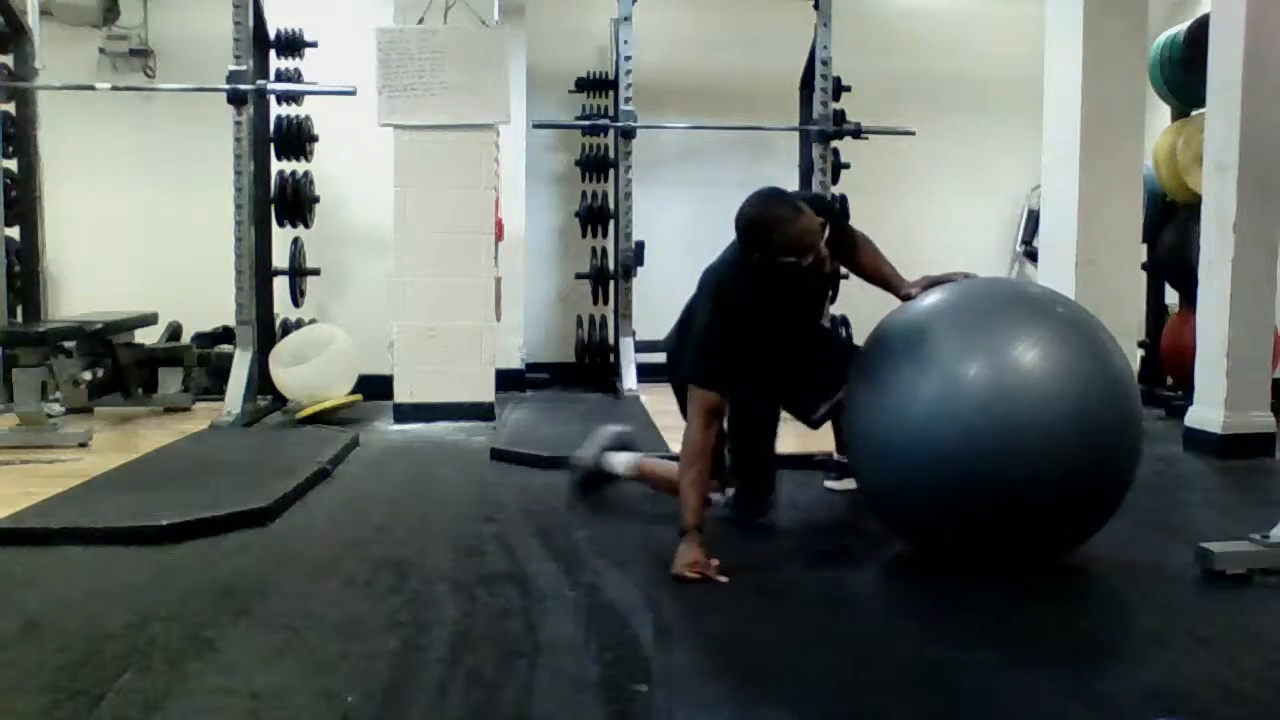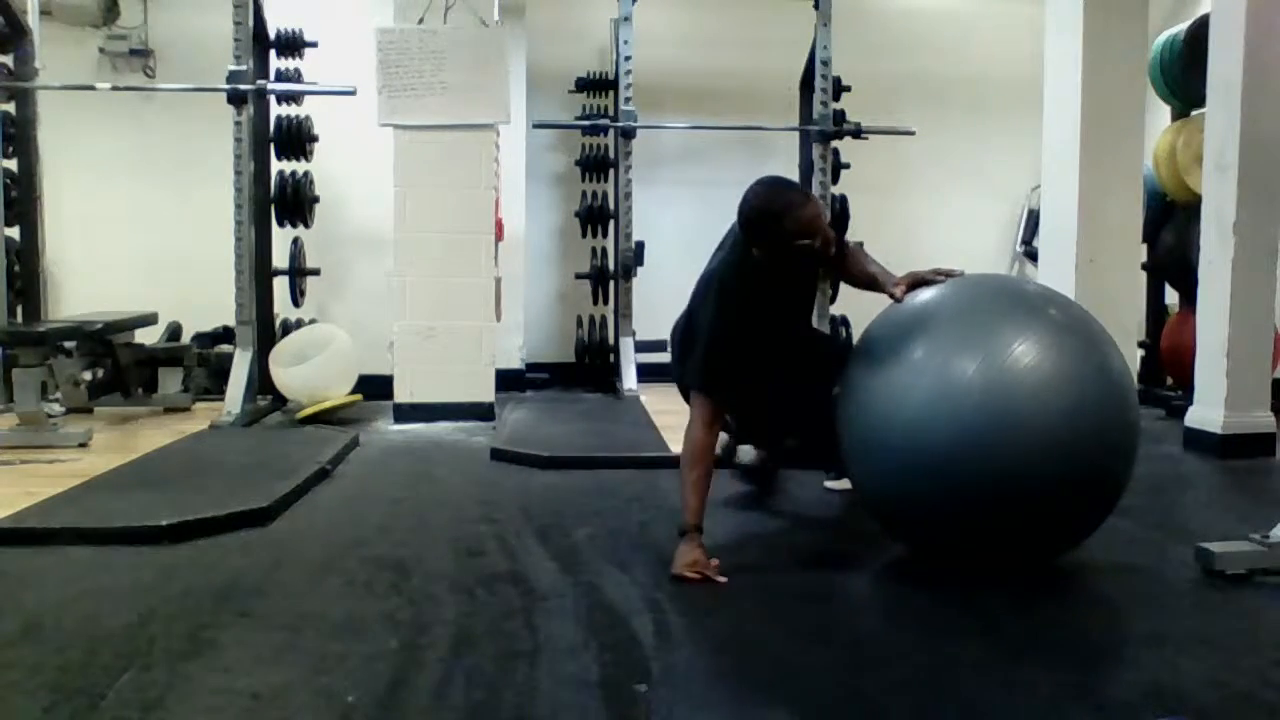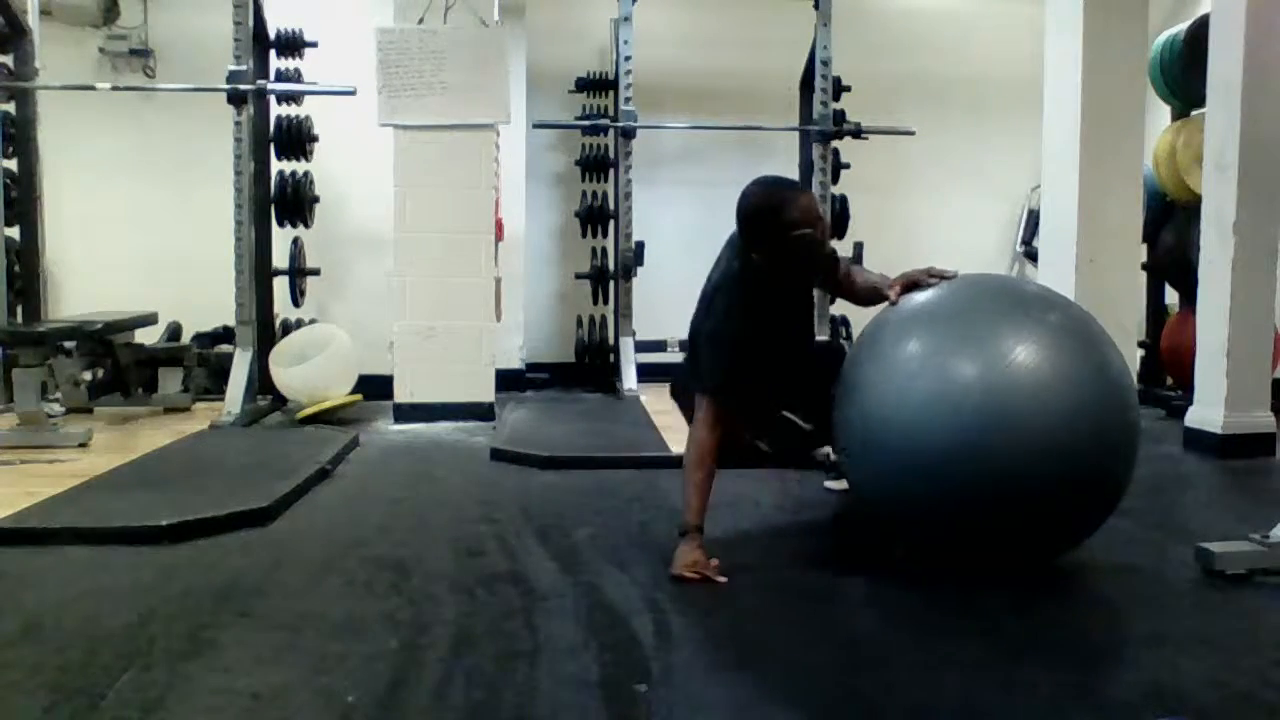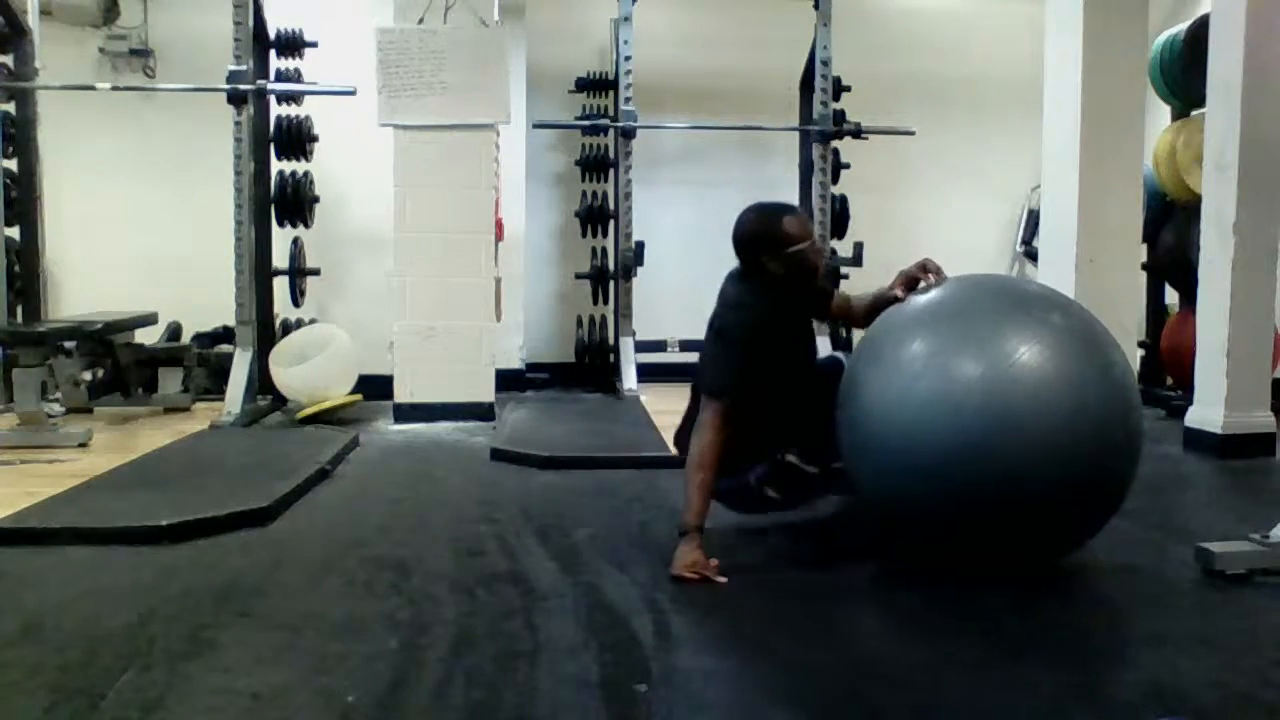
dt=0.2s
person 1, frame 1
left shoulder: (814, 220)
right shoulder: (726, 299)
left elbow: (853, 242)
right elbow: (704, 417)
left wrist: (903, 286)
right wrist: (691, 537)
right hip: (717, 368)
right knee: (749, 504)
right ankle: (618, 459)
person 1, frame 2
left shoulder: (795, 230)
right shoulder: (730, 298)
left elbow: (845, 256)
right elbow: (704, 418)
left wrist: (887, 280)
right wrist: (690, 537)
right hip: (729, 380)
right ankle: (766, 453)
person 1, frame 3
left shoulder: (779, 253)
right shoulder: (737, 308)
left elbow: (847, 279)
right elbow: (707, 422)
left wrist: (887, 287)
right wrist: (691, 536)
right hip: (745, 422)
person 1, frame 4
left shoulder: (778, 290)
right shoulder: (744, 323)
left elbow: (851, 310)
right elbow: (708, 428)
left wrist: (890, 294)
right wrist: (691, 538)
right hip: (746, 468)
